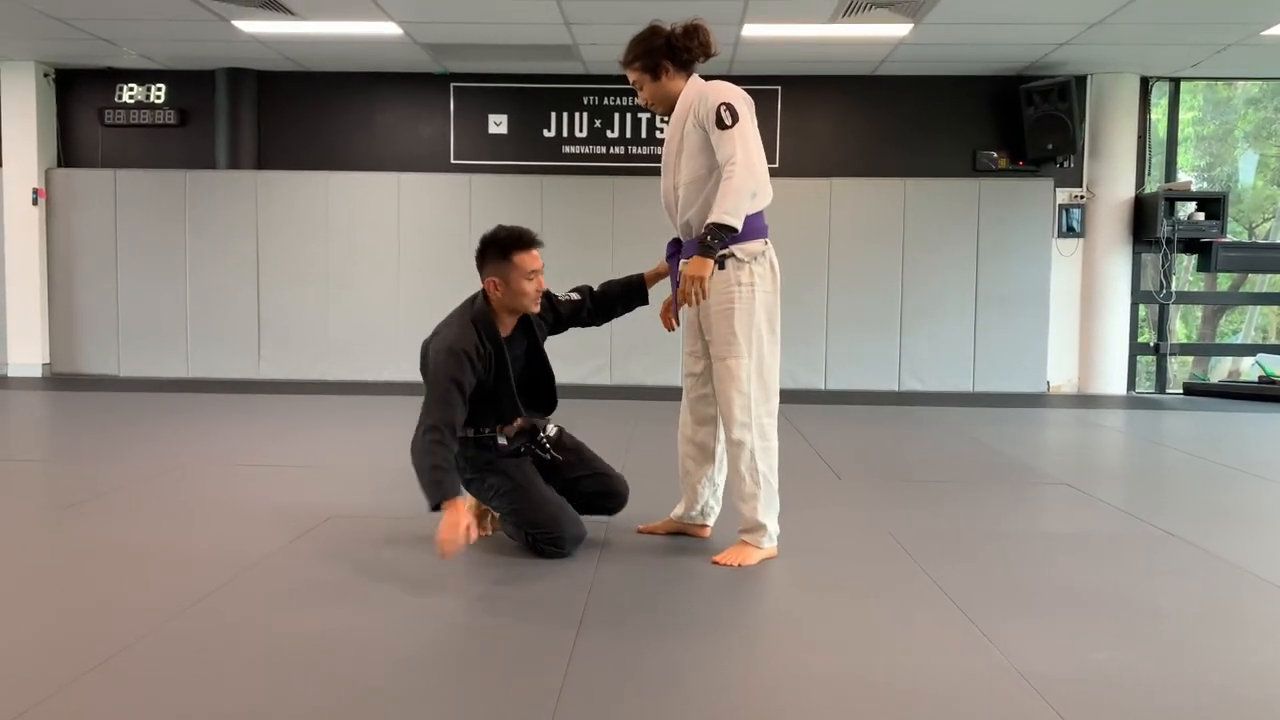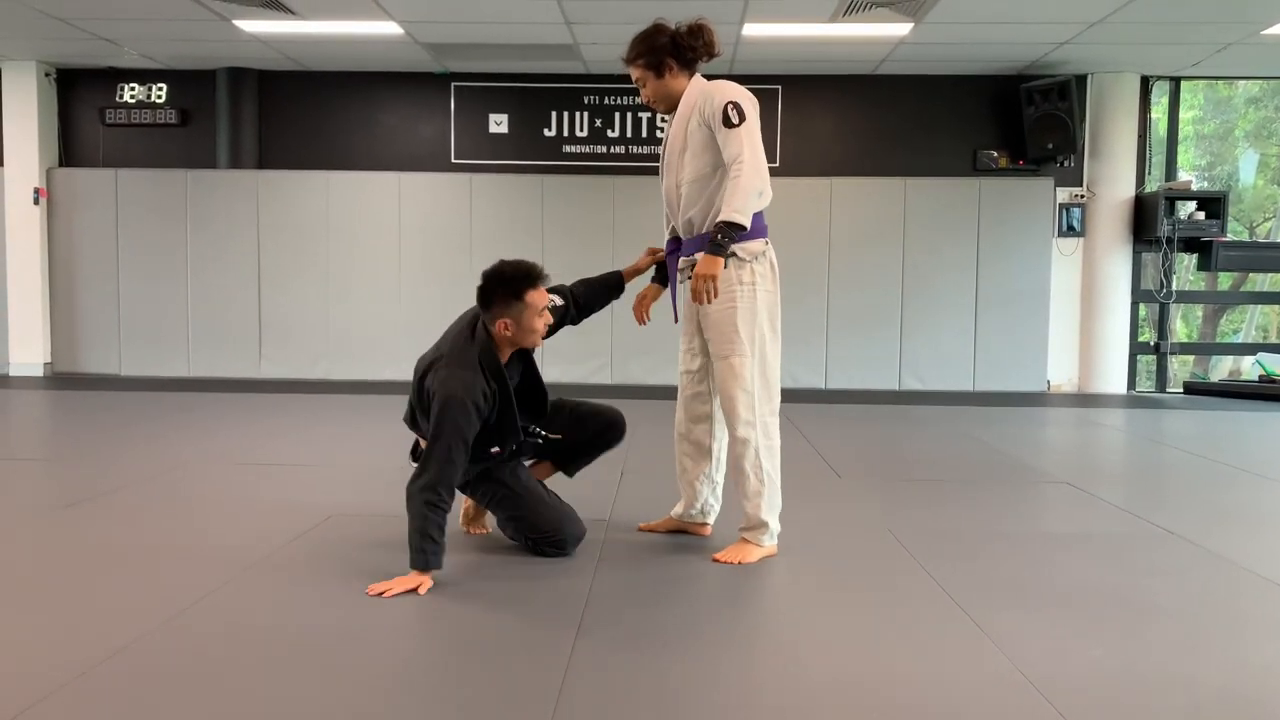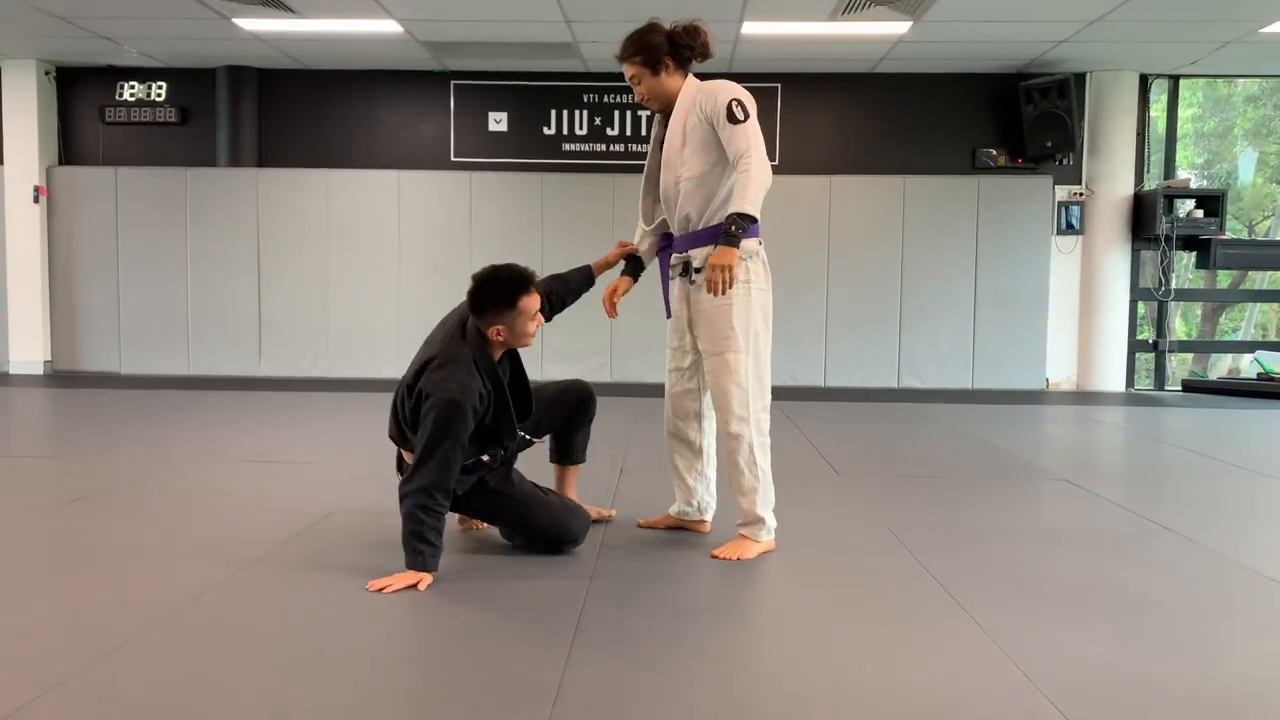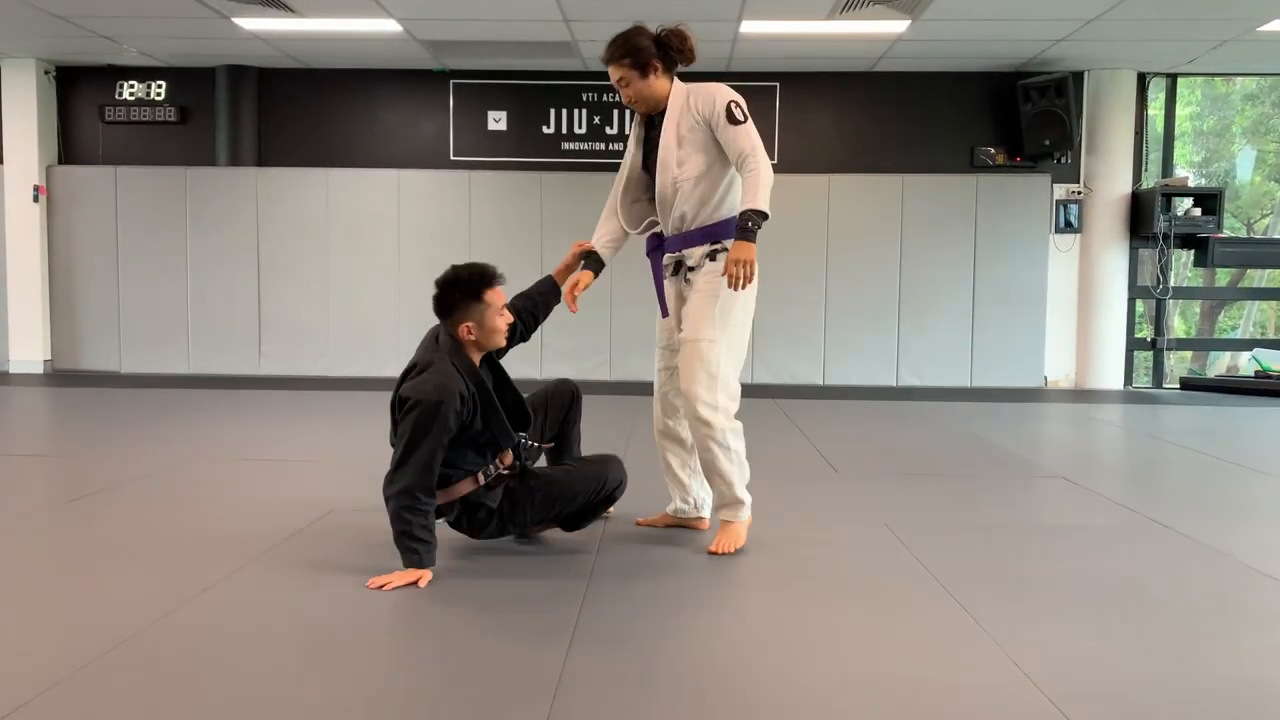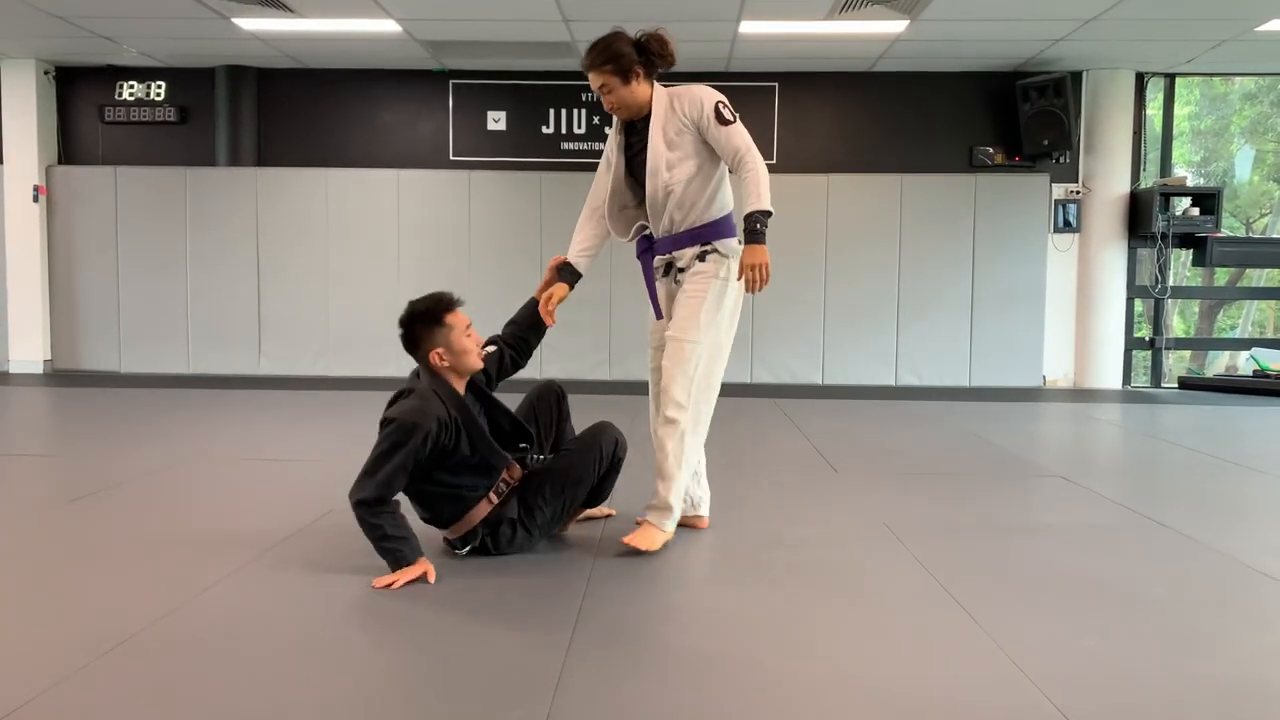
dt=0.2s
person 1, frame 1
left shoulder: (718, 97)
right shoulder: (685, 117)
left elbow: (743, 175)
left wrist: (704, 250)
right wrist: (679, 285)
left hip: (738, 262)
right hip: (709, 267)
left knee: (742, 401)
right knee: (700, 399)
left ankle: (760, 533)
right ankle: (696, 512)
person 1, frame 2
left shoulder: (722, 97)
right shoulder: (683, 119)
left elbow: (748, 173)
left wrist: (716, 248)
right wrist: (660, 278)
left hip: (737, 262)
right hip: (702, 266)
left knee: (744, 398)
right knee: (695, 396)
left ankle: (761, 531)
right ankle: (695, 509)
person 1, frame 3
left shoulder: (720, 97)
right shoulder: (668, 123)
left elbow: (755, 167)
right elbow: (660, 209)
left wrist: (730, 239)
right wrist: (630, 269)
left hip: (728, 262)
right hip: (685, 266)
left knee: (735, 396)
right knee: (683, 395)
left ankle: (758, 526)
right ankle: (694, 507)
person 1, frame 4
left shoulder: (711, 100)
right shoulder: (644, 128)
left elbow: (756, 165)
right elbow: (625, 204)
left wrist: (746, 234)
right wrist: (590, 265)
left hip: (720, 263)
right hip: (676, 266)
left knee: (704, 388)
right knee: (671, 393)
left ankle: (734, 509)
right ankle: (690, 505)
person 1, frame 5
left shoulder: (696, 102)
right shoulder: (620, 136)
left elbow: (750, 164)
right elbow: (598, 211)
left wrist: (755, 235)
right wrist: (566, 278)
left hip: (711, 259)
right hip: (665, 267)
left knee: (681, 390)
right knee: (664, 391)
left ankle: (665, 512)
right ankle: (690, 505)
person 2, frame 1
left shoulder: (533, 306)
right shoulder: (456, 345)
left elbow: (592, 304)
right elbow: (434, 434)
left wrist: (659, 274)
right wrist: (452, 506)
left hip: (528, 431)
right hip: (481, 451)
left knee: (613, 494)
right knee: (562, 537)
left ankle: (501, 498)
right ankle: (494, 502)
person 2, frame 2
left shoulder: (510, 322)
right shoulder: (461, 387)
left elbow: (570, 301)
right elbow: (435, 478)
left wrist: (634, 271)
right wrist: (423, 567)
left hip: (512, 425)
right hip: (474, 457)
left knee: (610, 424)
right knee: (562, 537)
left ankle: (523, 484)
right ankle: (491, 497)
person 2, frame 3
left shoulder: (479, 317)
right shoulder: (456, 390)
left elbow: (547, 294)
right elbow: (428, 483)
left wrist: (604, 264)
right wrist: (420, 565)
right hip: (462, 470)
left knee: (579, 397)
right knee: (569, 530)
left ankle: (566, 499)
person 2, frame 4
left shoulder: (457, 336)
right shoulder: (438, 393)
left elbow: (521, 317)
right elbow: (406, 485)
left wrist: (565, 271)
right wrist: (417, 562)
left hip: (493, 455)
right hip: (482, 500)
left knee: (565, 394)
right knee: (611, 473)
left ankle: (566, 498)
right ankle: (548, 515)
person 2, frame 5
left shoulder: (456, 375)
right shoulder: (418, 418)
left elbow: (510, 350)
right elbow: (369, 497)
left wrist: (546, 288)
right wrist: (409, 560)
left hip: (501, 480)
right hip: (499, 527)
left knee: (550, 395)
right knee: (606, 438)
left ankle: (569, 501)
right ankle: (570, 512)
